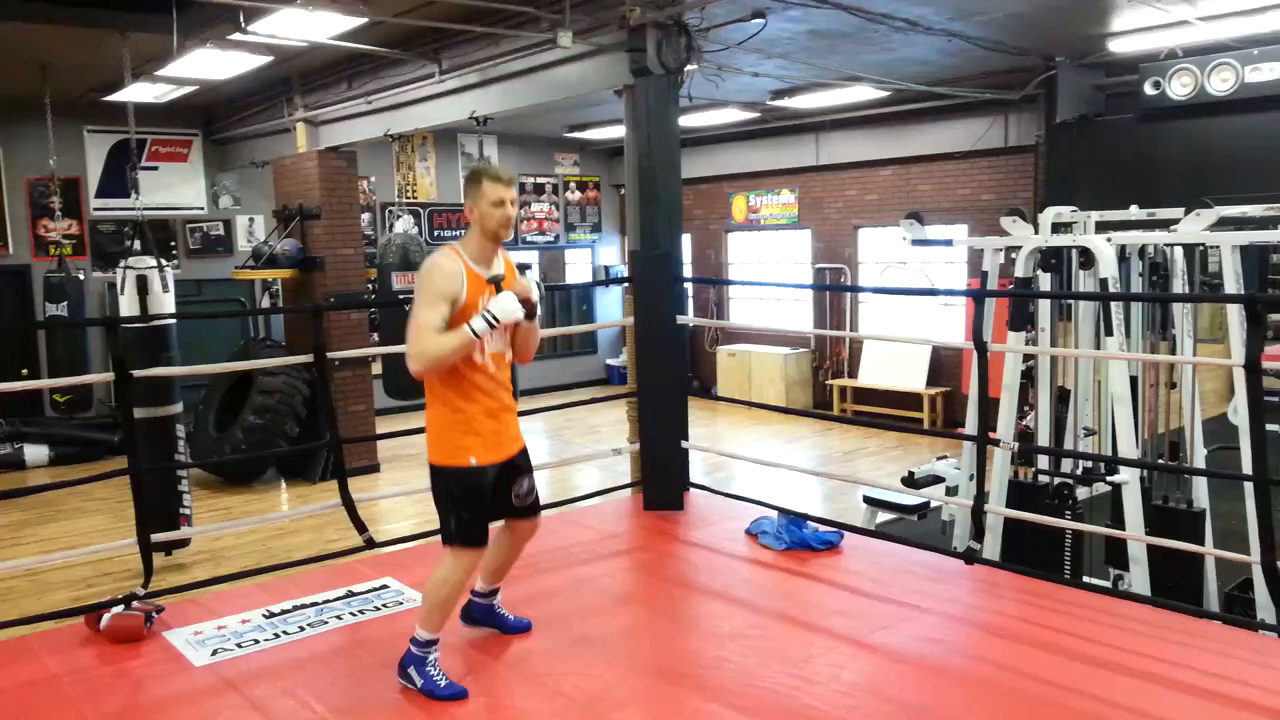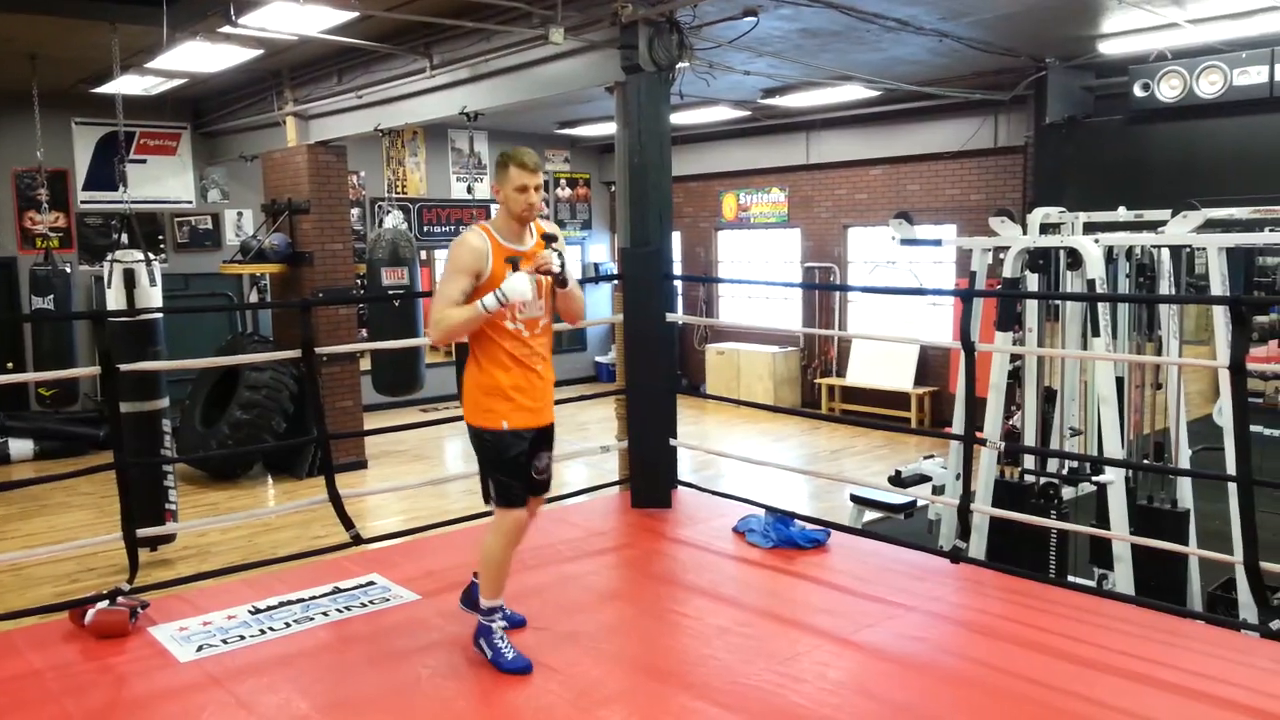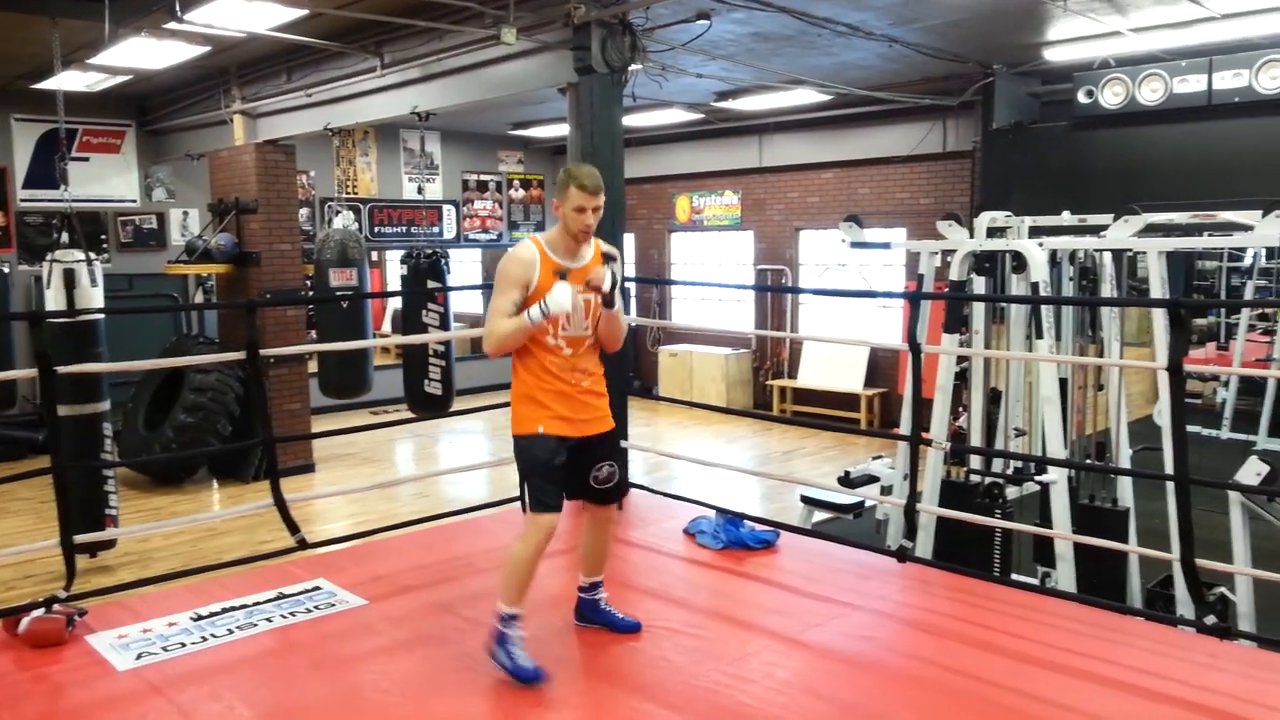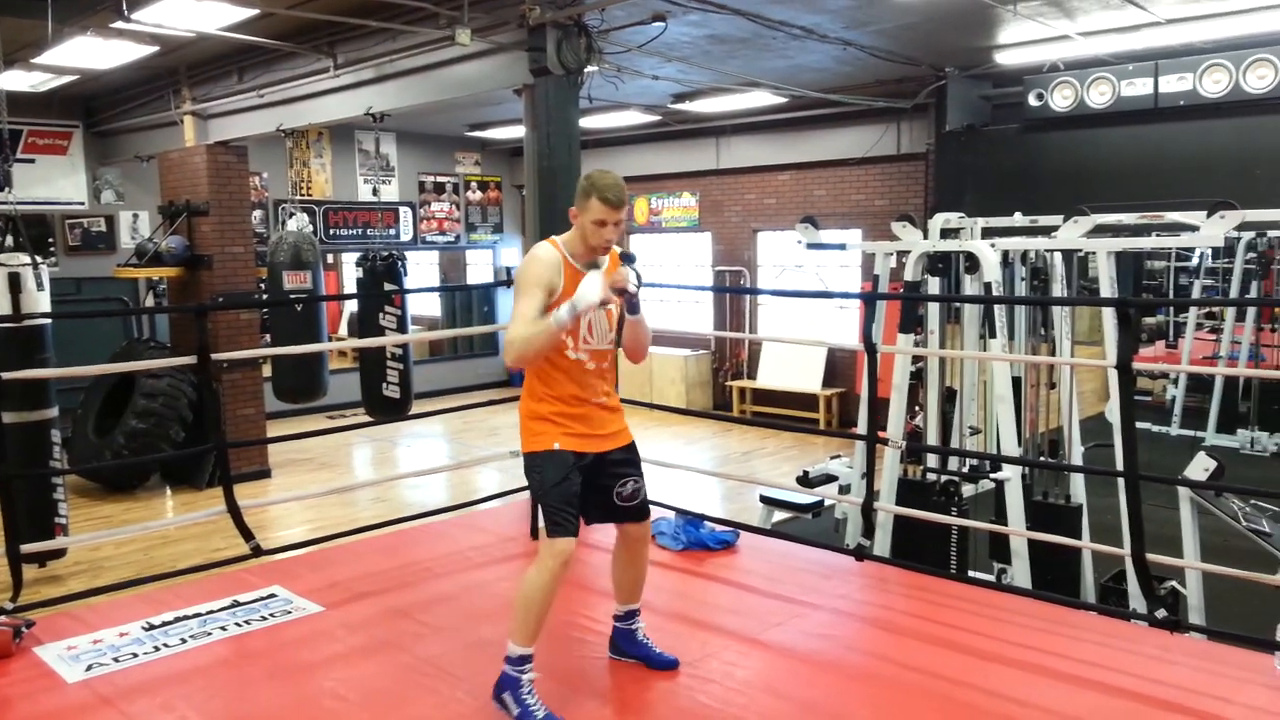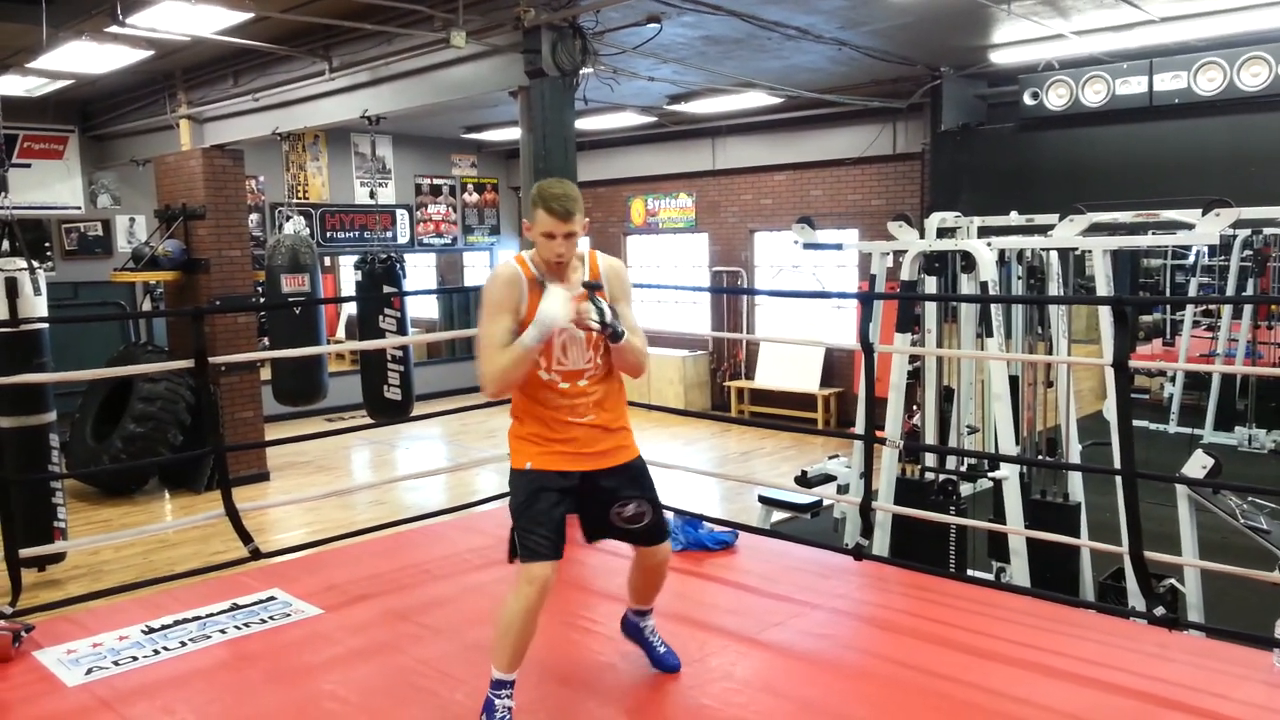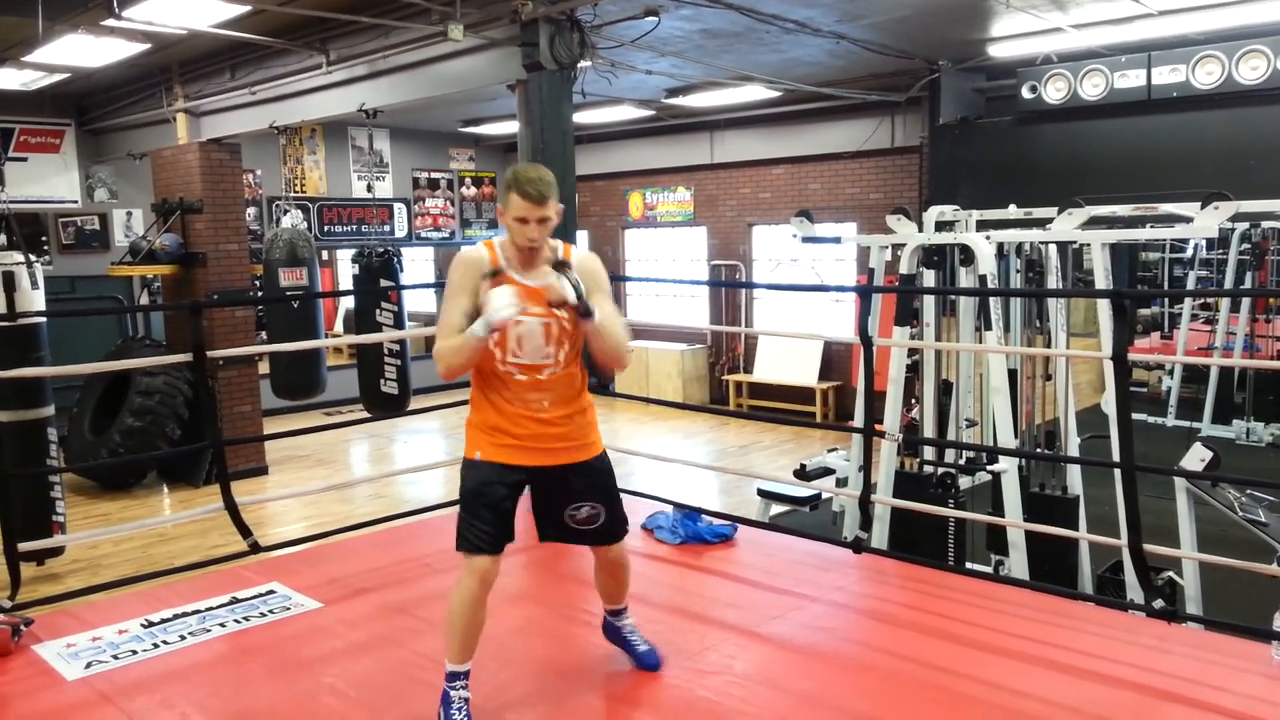
dt=0.7s
person 1, frame 1
left shoulder: (509, 267)
right shoulder: (443, 270)
right elbow: (418, 360)
left wrist: (529, 314)
right wrist: (484, 321)
left hip: (504, 429)
right hip: (460, 440)
left knee: (523, 521)
right knee: (465, 549)
left ankle: (483, 602)
right ankle: (419, 657)
person 1, frame 2
left shoulder: (547, 238)
right shoulder: (472, 247)
left elbow: (575, 315)
right elbow: (439, 329)
left wrist: (561, 274)
right wrist: (498, 297)
left hip: (537, 400)
right hip: (495, 405)
left knee: (528, 504)
right knee: (511, 515)
left ankle: (479, 585)
right ankle: (489, 624)
person 1, frame 3
left shoulder: (604, 259)
right shoulder: (523, 258)
left elbow: (614, 343)
right elbow: (492, 343)
left wrist: (607, 295)
right wrist: (544, 309)
left hip: (594, 412)
right hip: (540, 415)
left knee: (603, 508)
right knee: (543, 523)
left ankle: (590, 599)
right ankle: (506, 628)
person 1, frame 4
left shoulder: (617, 264)
right shoulder: (545, 262)
left elbow: (637, 353)
right elbow: (515, 355)
left wrist: (631, 303)
right wrist: (574, 308)
left hip: (607, 424)
right hip: (553, 430)
left knee: (636, 529)
right knee: (557, 550)
left ankle: (626, 631)
right ankle: (515, 675)
person 1, frame 5
left shoulder: (610, 271)
right shoulder: (506, 281)
left elbow: (637, 367)
right elbow: (492, 381)
left wrist: (613, 327)
right wrist: (540, 328)
left hip: (612, 445)
right hip: (540, 454)
left knee: (656, 551)
right knee: (535, 577)
left ankle: (638, 620)
person 1, frame 6
left shoulder: (583, 265)
right shoulder: (474, 264)
left elbow: (617, 358)
right elbow: (445, 365)
left wrist: (582, 306)
right wrist: (486, 324)
left hip: (573, 441)
right hip: (496, 445)
left knee: (612, 549)
right knee: (478, 570)
left ankle: (616, 622)
